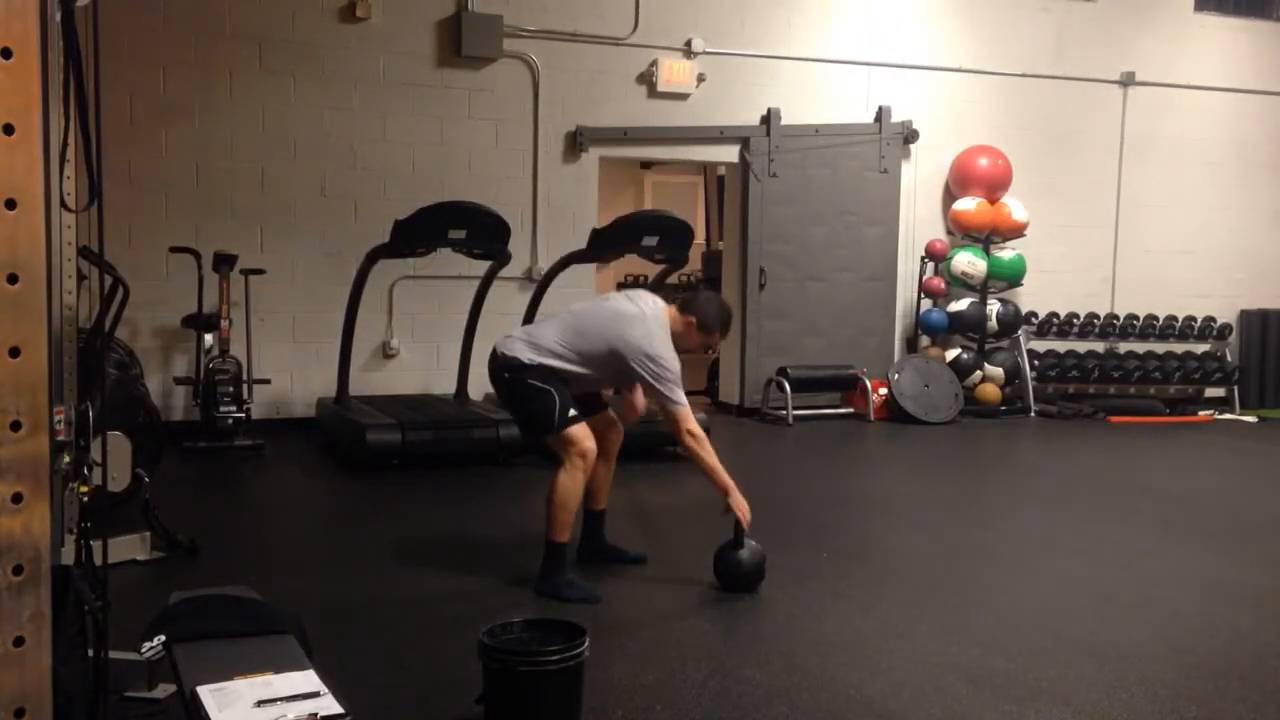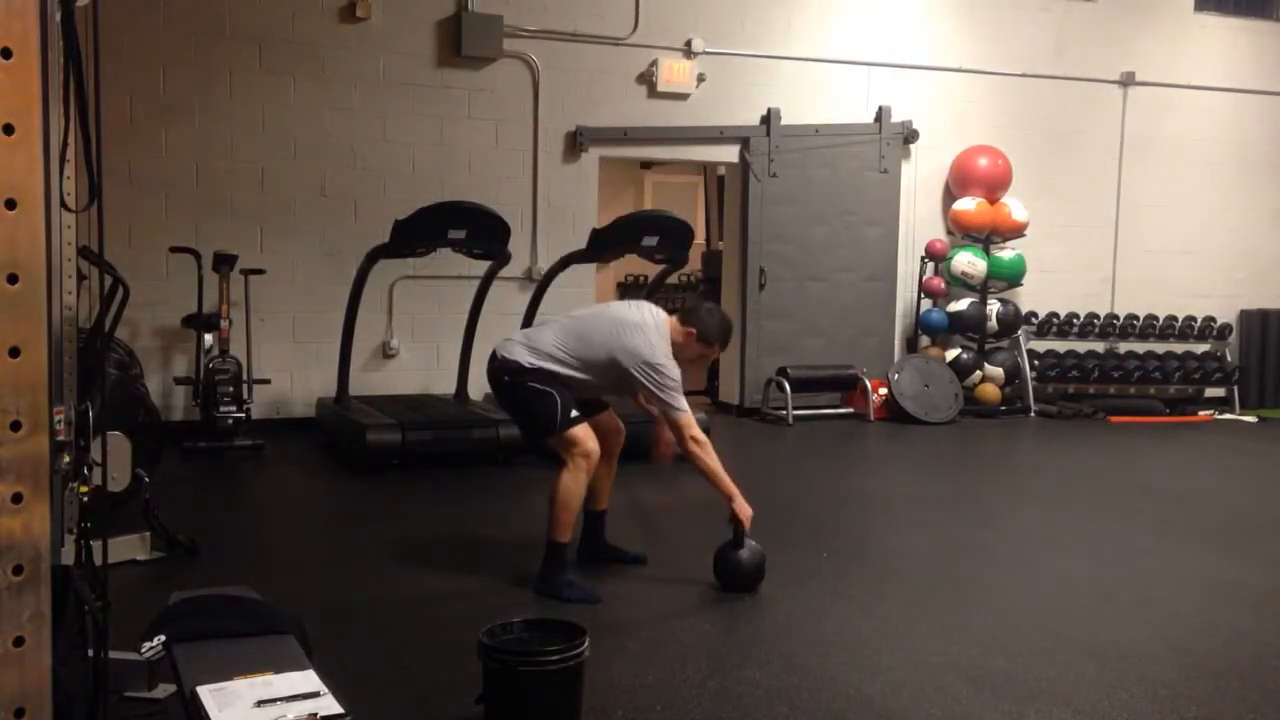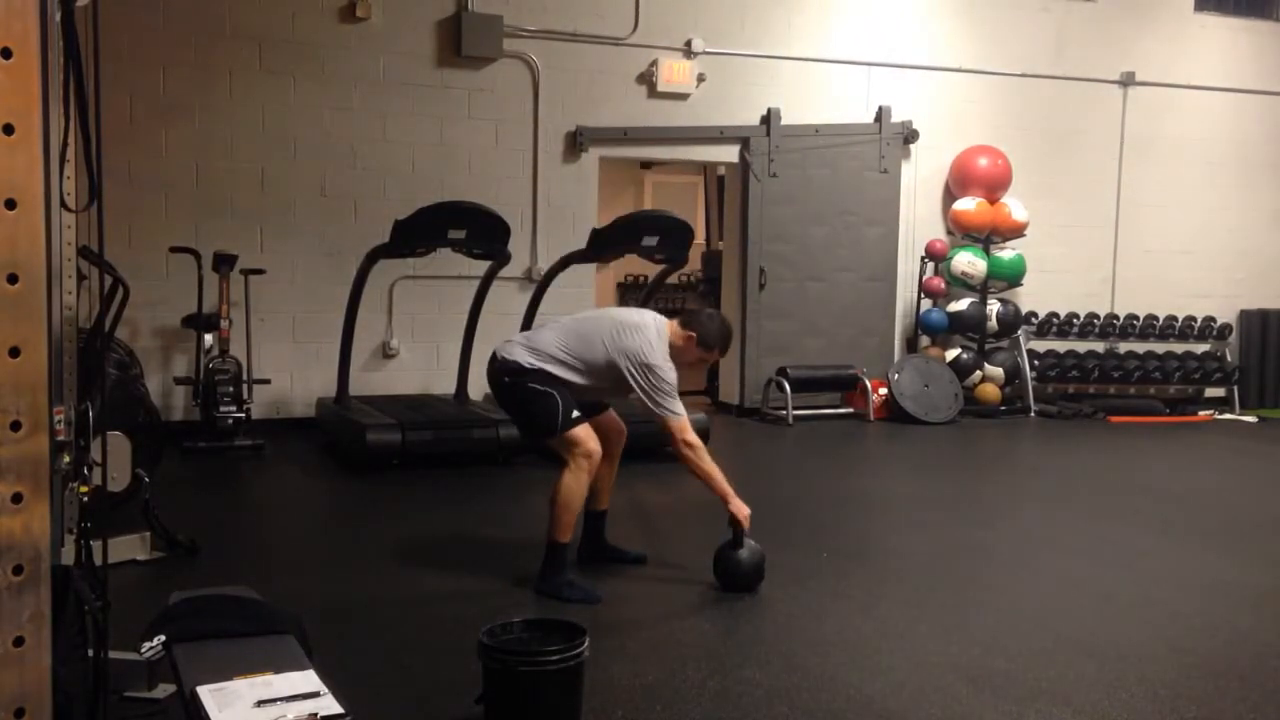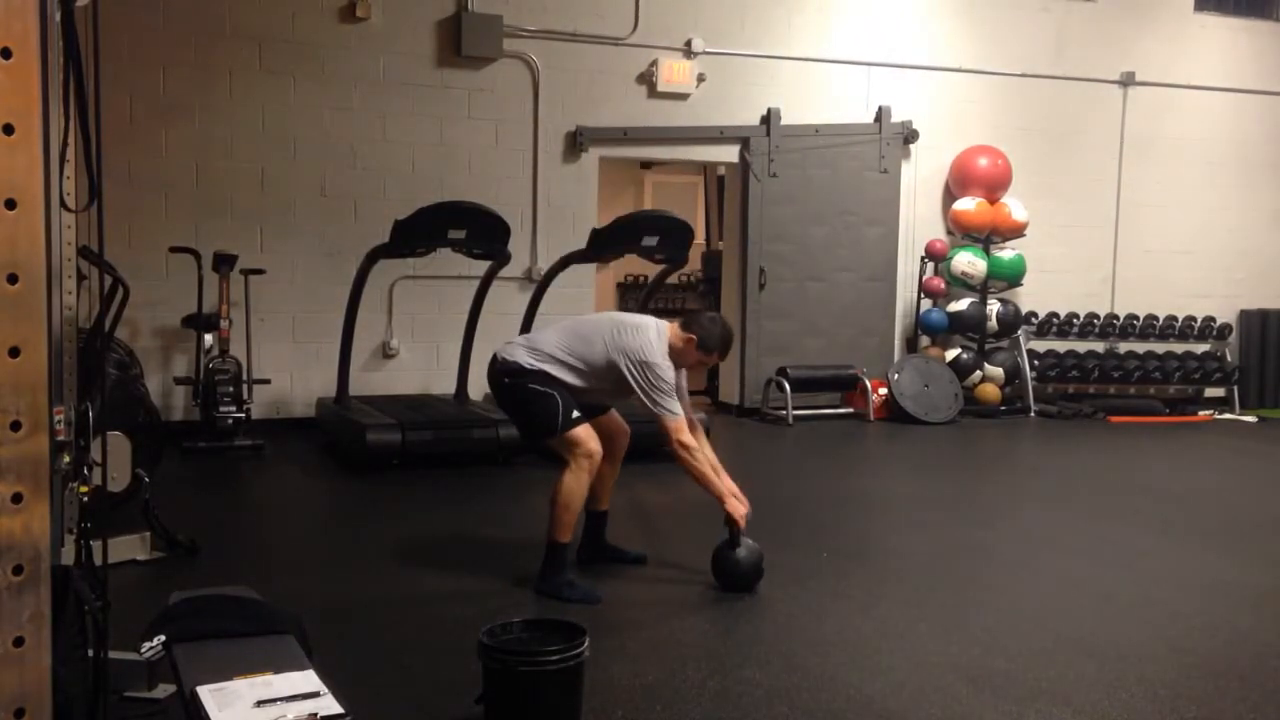
dt=0.1s
person 1, frame 1
left shoulder: (651, 306)
right shoulder: (653, 345)
right elbow: (688, 433)
left wrist: (632, 391)
right wrist: (731, 492)
left hip: (544, 362)
right hip: (519, 365)
left knee: (609, 433)
right knee: (581, 448)
left ankle: (593, 542)
right ankle: (552, 572)
person 1, frame 2
left shoulder: (653, 317)
right shoulder: (654, 354)
right elbow: (691, 438)
left wrist: (662, 422)
right wrist: (734, 497)
left hip: (544, 367)
right hip: (519, 369)
left knee: (612, 434)
right knee: (584, 449)
left ankle: (593, 542)
right ankle: (553, 572)
person 1, frame 3
left shoulder: (658, 331)
right shoulder: (653, 355)
right elbow: (685, 441)
right wrist: (730, 498)
left hip: (546, 371)
right hip: (518, 371)
left knee: (613, 435)
right knee: (587, 450)
left ankle: (593, 542)
right ankle: (553, 572)
person 1, frame 4
left shoulder: (659, 336)
right shoulder: (652, 356)
left elbow: (690, 426)
right elbow: (681, 442)
left wrist: (724, 479)
right wrist: (725, 498)
left hip: (545, 371)
right hip: (519, 372)
left knee: (616, 435)
right knee: (587, 450)
left ankle: (594, 542)
right ankle: (553, 572)
